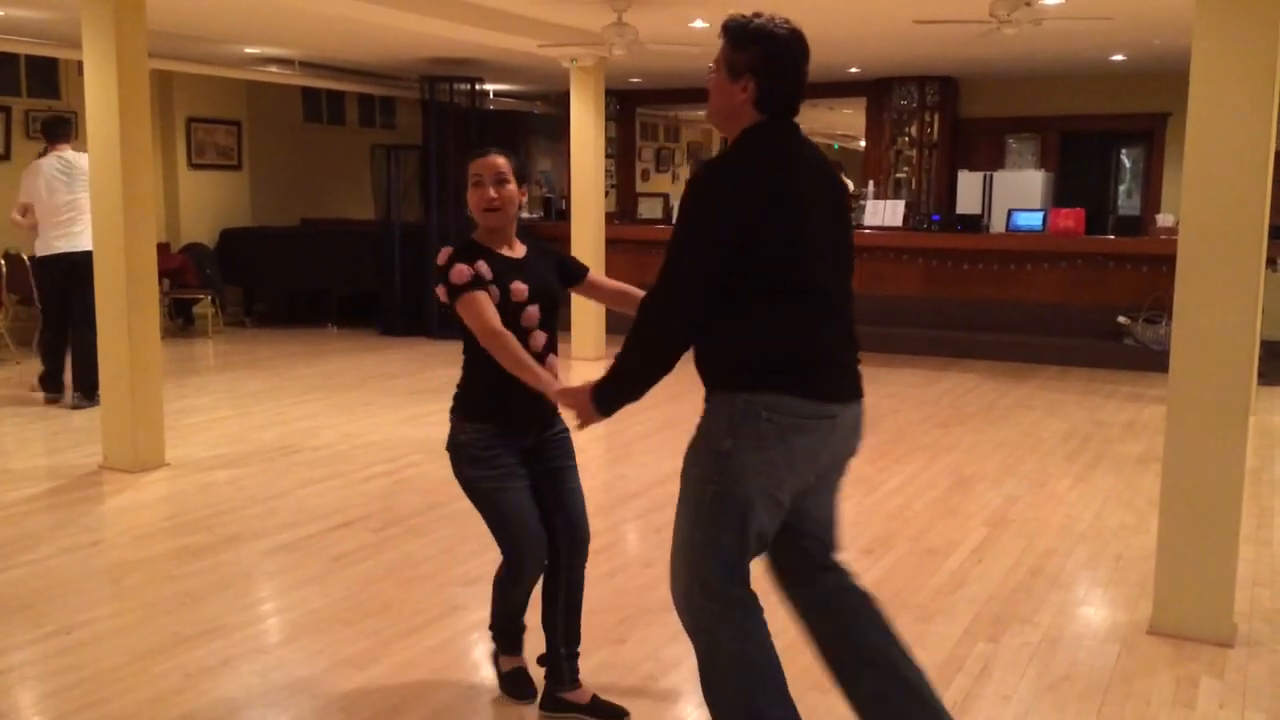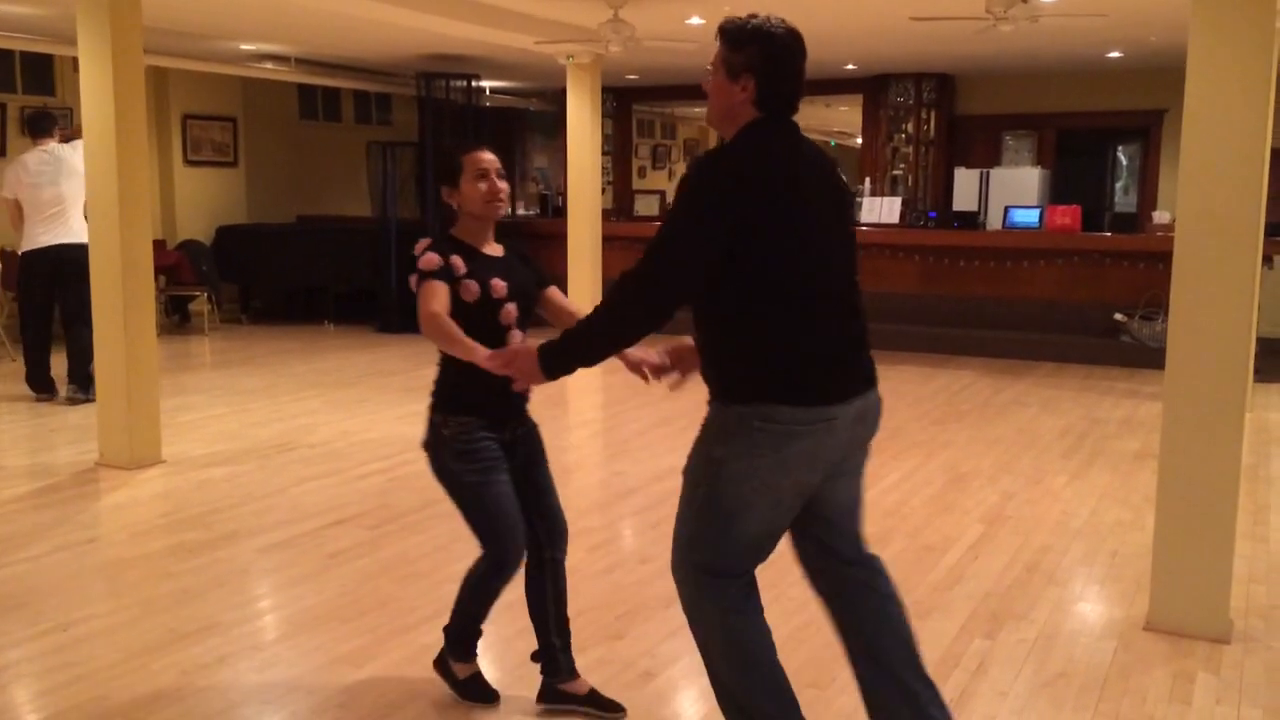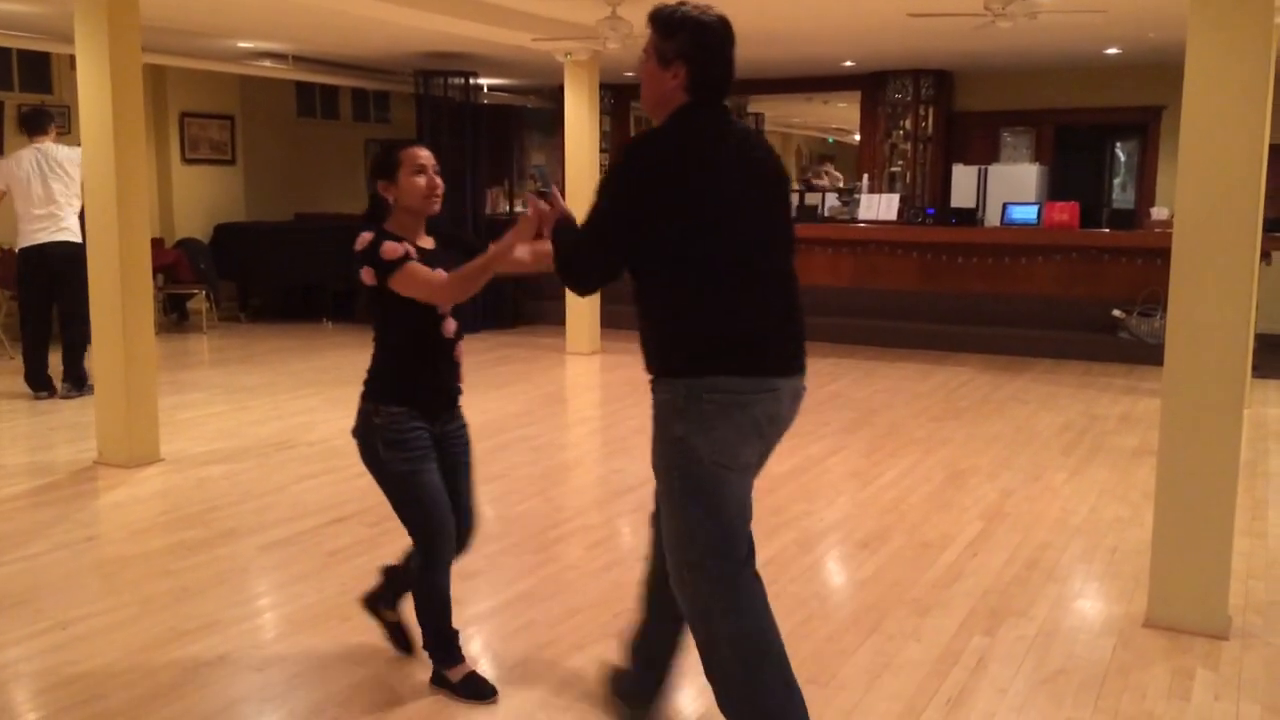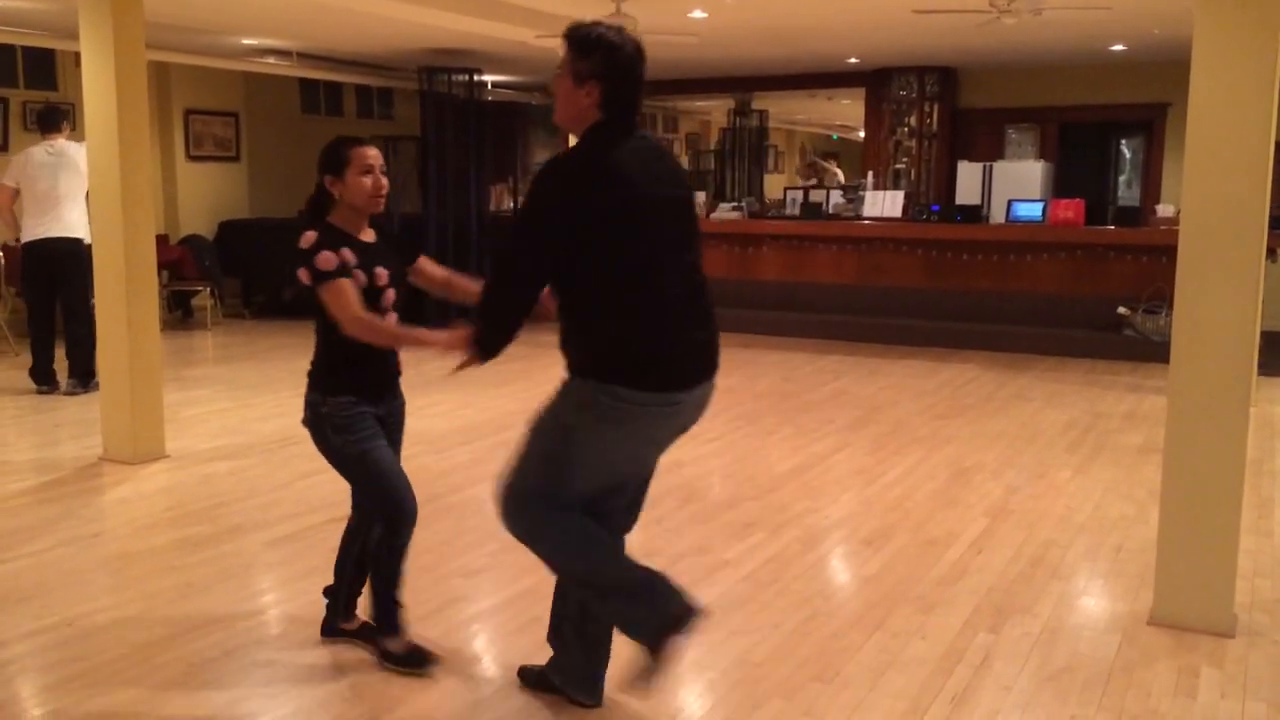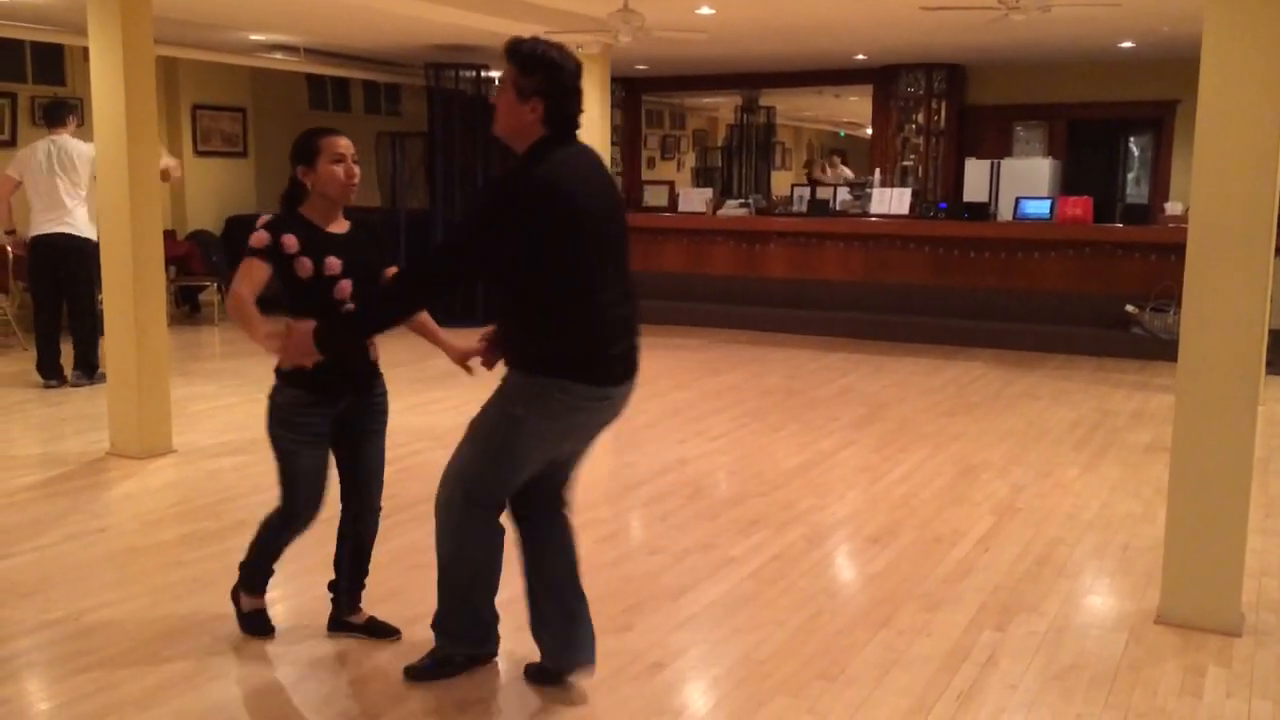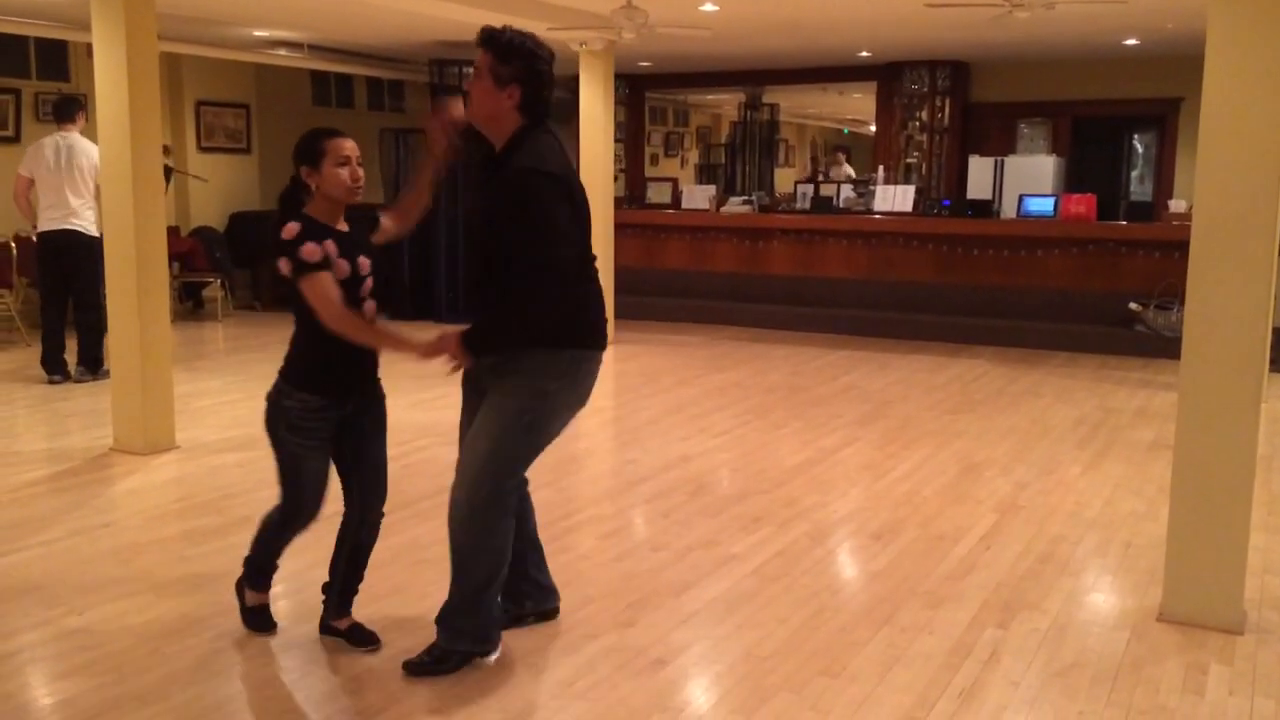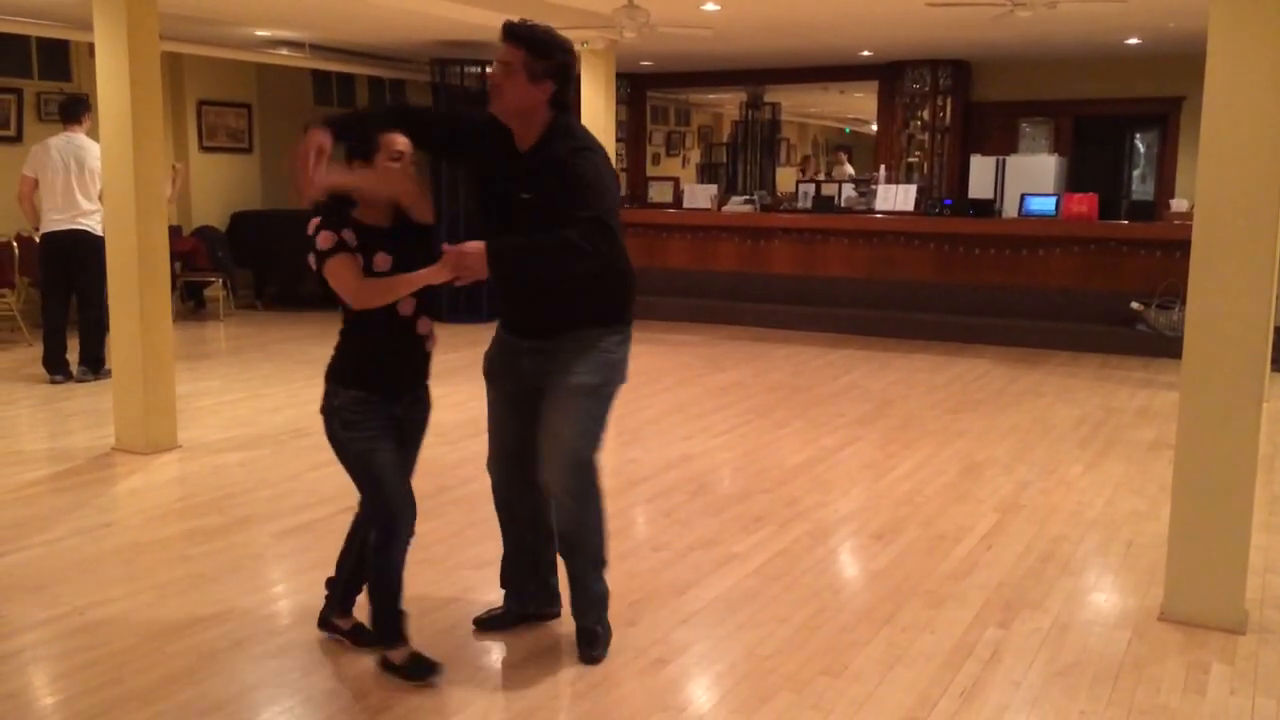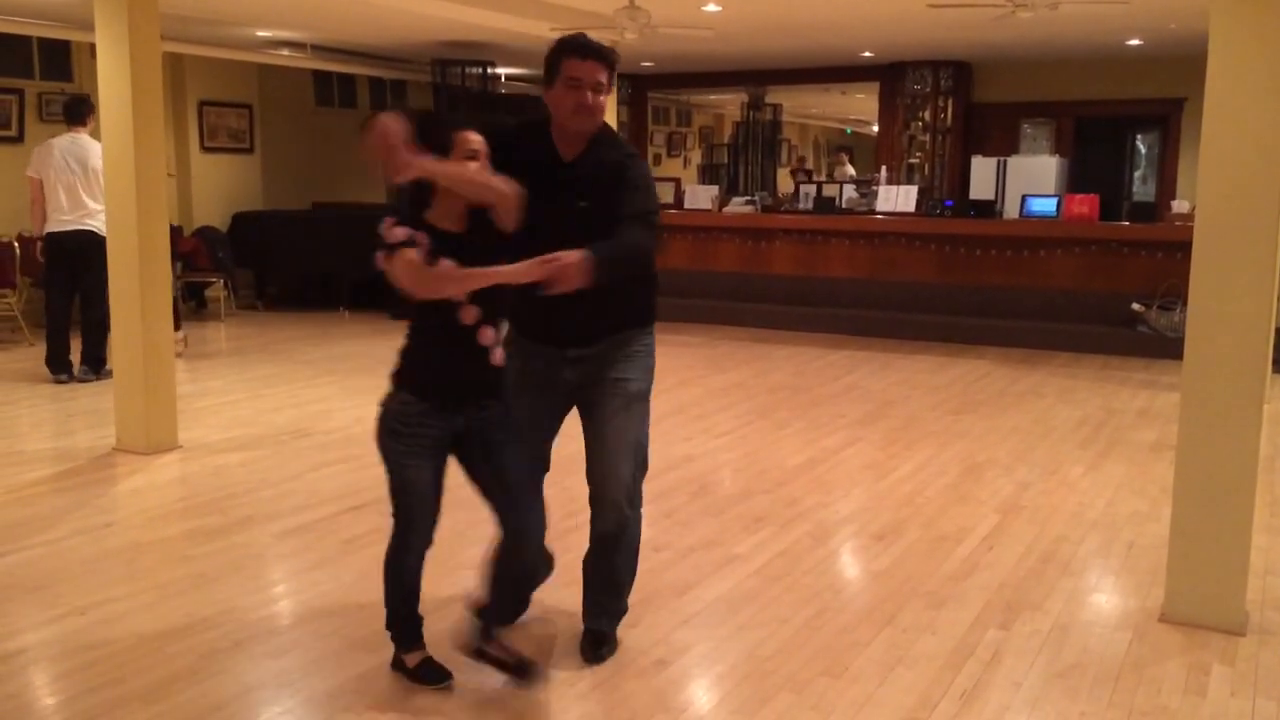
dt=0.3s
person 1, frame 1
left shoulder: (731, 177)
right shoulder: (817, 171)
left elbow: (679, 302)
left wrist: (608, 394)
left hip: (764, 408)
right hip: (833, 403)
left knee: (708, 585)
right knee: (809, 566)
person 1, frame 2
left shoulder: (727, 174)
right shoulder: (818, 170)
left elbow: (653, 291)
left wrist: (550, 358)
right wrist: (711, 346)
left hip: (768, 412)
right hip: (849, 400)
left knee: (710, 571)
right knee: (840, 562)
person 1, frame 3
left shoulder: (651, 157)
right shoulder: (757, 153)
left elbow: (586, 271)
left wrist: (563, 228)
left hip: (708, 385)
right hip: (777, 376)
left knee: (712, 567)
right knee: (683, 529)
person 1, frame 4
left shoulder: (571, 177)
right shoulder: (659, 165)
left elbow: (516, 280)
left wrist: (478, 342)
right wrist: (582, 328)
left hip: (621, 385)
right hip: (685, 379)
left knee: (531, 505)
right knee: (597, 518)
left ankle: (653, 610)
right ankle: (575, 670)
person 1, frame 5
left shoulder: (530, 188)
right shoulder: (587, 170)
left elbow: (431, 280)
left wrist: (326, 336)
right wrist: (509, 333)
left hip: (560, 382)
right hip: (607, 373)
left knee: (466, 501)
right knee: (536, 502)
left ankle: (465, 641)
right ankle: (564, 647)
person 1, frame 6
left shoulder: (534, 175)
right shoulder: (509, 154)
left elbow: (554, 287)
left wrist: (467, 339)
left hip: (554, 355)
right hip: (506, 349)
left knee: (478, 483)
right knee: (489, 476)
left ankle: (466, 631)
right ankle: (531, 593)
person 1, frame 7
left shoulder: (577, 159)
right shoulder: (481, 133)
left elbow: (590, 242)
right elbow: (409, 123)
left wrist: (495, 257)
right wrist: (330, 130)
left hip: (586, 336)
right hip: (520, 336)
left knee: (564, 468)
right knee: (511, 469)
left ankle: (590, 612)
right ankle: (531, 594)
person 1, frame 8
left shoulder: (622, 170)
right shoulder: (517, 150)
left elbow: (634, 236)
left wrist: (589, 261)
right wrist: (407, 145)
left hip: (618, 343)
right hip: (537, 341)
left knee: (617, 484)
right knee: (517, 472)
left ankle: (604, 616)
person 2, frame 1
left shoulder: (545, 259)
right shoulder: (460, 261)
left elbow: (618, 295)
right elbow: (493, 336)
right wrist: (558, 387)
left hip: (544, 428)
right hip: (484, 433)
left knee: (572, 544)
right knee: (528, 553)
right ankle: (507, 650)
person 2, frame 2
left shoulder: (518, 261)
right shoulder: (439, 254)
left elbow: (574, 320)
right elbow: (434, 322)
left wrist: (631, 354)
right wrist: (483, 357)
left hip: (514, 421)
right hip: (461, 426)
left knee: (550, 540)
right knee: (506, 547)
right ankle: (457, 653)
person 2, frame 3
left shoulder: (451, 246)
right shoulder: (378, 246)
left elbow: (530, 260)
right elbow: (441, 294)
right wrist: (511, 243)
left hip: (445, 412)
right hip: (393, 417)
left knee: (457, 532)
right knee: (437, 536)
left ankle: (386, 596)
right ankle: (446, 662)
person 2, frame 4
left shoulder: (386, 242)
right shoulder: (321, 243)
left elbow: (448, 284)
right elbow: (355, 324)
right wrist: (440, 339)
left hip: (384, 397)
right hip: (339, 401)
left knee: (371, 510)
right knee: (397, 507)
left ankle: (339, 615)
right ankle: (386, 629)
person 2, frame 5
left shoulder: (364, 238)
right shoulder: (280, 232)
right elbow: (238, 300)
left wrist: (449, 344)
right wrist: (271, 338)
left hip: (366, 393)
right hip: (303, 398)
left knee: (365, 506)
right knee: (300, 507)
left ankle: (347, 608)
right ankle: (250, 589)
person 2, frame 6
left shoulder: (352, 228)
right shoulder: (300, 235)
left elbow: (406, 216)
right elbow: (340, 321)
left wrist: (435, 154)
right wrist: (419, 344)
left hip: (362, 395)
right hip: (307, 399)
left knee: (369, 507)
right knee: (300, 509)
left ankle: (338, 612)
right ankle: (253, 583)
person 2, frame 7
left shoulder: (413, 221)
right shoulder: (334, 229)
left elbow: (417, 193)
right elbow: (358, 297)
right wrist: (431, 274)
left hip: (411, 393)
right hip: (358, 398)
left knee: (380, 512)
right knee: (397, 514)
left ankle: (337, 610)
right ankle: (392, 641)
person 2, frame 8
left shoulder: (491, 223)
right shoulder: (405, 235)
right elbow: (426, 282)
right wrist: (512, 270)
left hip: (485, 407)
right hip: (420, 410)
left knee: (527, 528)
right knee: (415, 531)
left ankle: (491, 631)
right ankle: (406, 645)
person 3, frame 1
left shoulder: (33, 172)
right shoulder: (89, 163)
left elbow: (27, 218)
left hip: (49, 254)
right hip: (85, 251)
left knee: (53, 324)
right knee: (86, 324)
left ankle: (52, 387)
right ankle: (85, 390)
person 3, frame 2
right shoulder: (76, 152)
right wrist: (74, 136)
left hip: (34, 251)
right hip: (74, 246)
left knee: (35, 322)
right knee: (78, 319)
left ankle: (42, 386)
right ankle: (79, 384)
person 3, frame 3
right shoulder: (73, 157)
left hip: (30, 248)
right hip: (68, 245)
left knee: (34, 320)
right knee: (74, 317)
left ankle: (40, 384)
right ankle: (73, 381)
person 3, frame 4
right shoulder: (82, 152)
left hip: (34, 244)
right hip: (71, 241)
left knee: (40, 314)
right knee: (78, 312)
left ankle: (44, 378)
right ankle: (80, 377)
person 3, frame 5
left shoulder: (27, 155)
right shoulder: (85, 151)
right wrist: (164, 162)
left hip: (40, 239)
right hip: (77, 237)
left knee: (46, 310)
right knee: (83, 307)
left ankle: (50, 371)
right ankle: (85, 369)
person 3, frame 6
left shoulder: (36, 150)
right shoulder: (92, 151)
left elbow: (20, 195)
left hip: (48, 235)
right hip: (84, 234)
left knee: (52, 304)
right knee: (89, 304)
left ankle: (55, 368)
right ankle: (88, 366)
person 3, frame 7
left shoulder: (41, 150)
right shoulder: (97, 151)
left elbow: (24, 196)
left wrist: (38, 225)
left hip: (52, 235)
right hip: (88, 234)
left knee: (54, 304)
right knee: (92, 303)
left ankle: (56, 367)
right ankle: (90, 365)
person 3, frame 8
left shoulder: (44, 151)
right shoulder: (101, 152)
left elbow: (36, 201)
left wrist: (39, 236)
left hip: (56, 235)
right hip: (92, 234)
left knee: (57, 304)
right knee: (94, 303)
left ankle: (60, 367)
right ankle: (91, 365)
